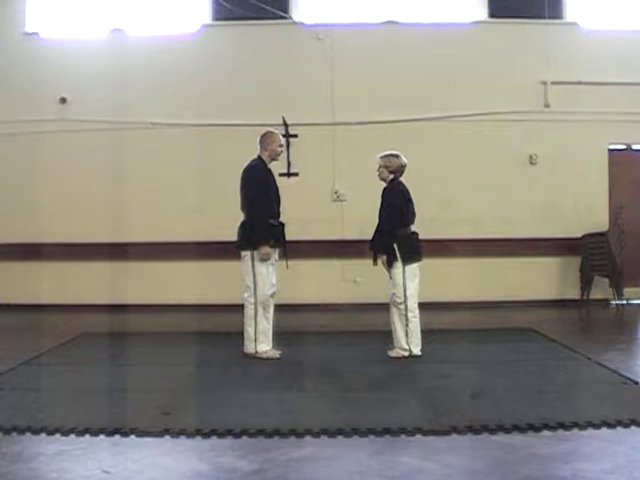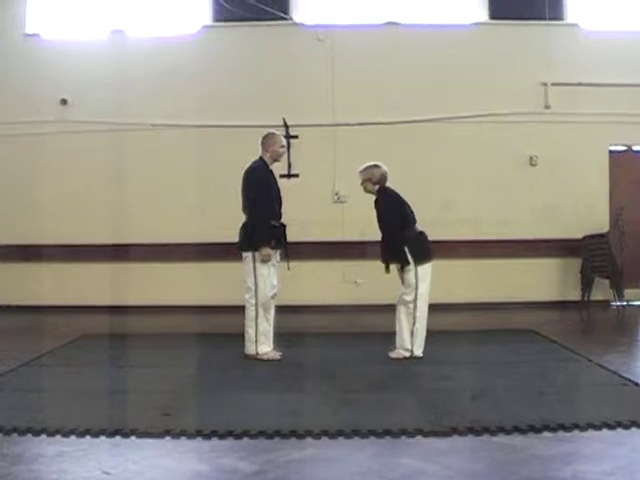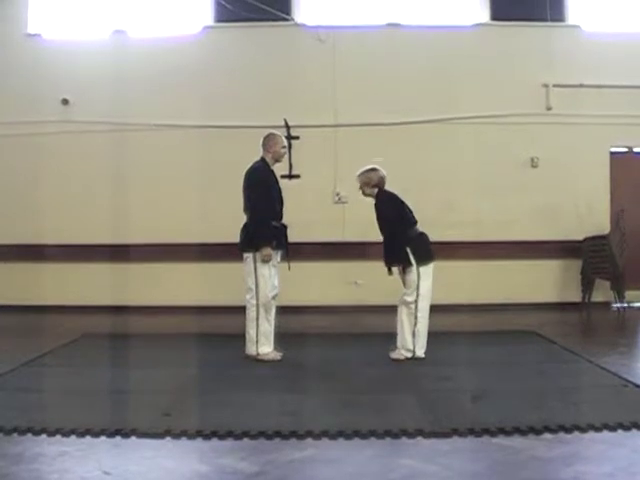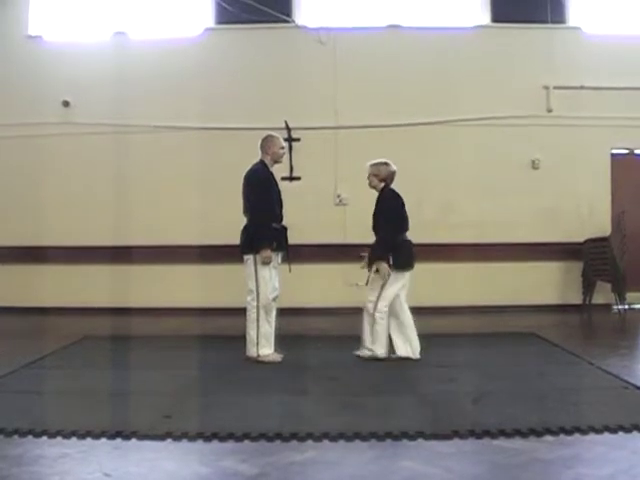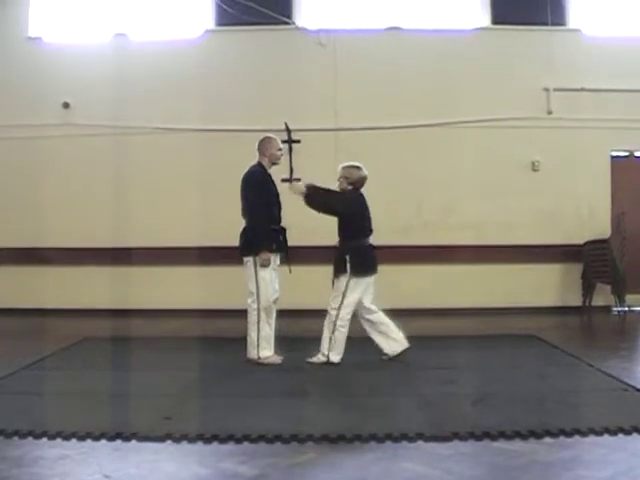
dt=0.4s
person 1, frame 1
left shoulder: (262, 170)
right shoulder: (255, 170)
right elbow: (254, 210)
right wrist: (262, 243)
left hip: (265, 241)
right hip: (257, 243)
left knee: (267, 292)
right knee: (258, 293)
left ankle: (262, 343)
right ankle: (256, 346)
person 1, frame 2
left shoulder: (264, 172)
right shoulder: (257, 172)
right elbow: (255, 212)
right wrist: (263, 244)
left hip: (266, 241)
right hip: (258, 243)
left knee: (267, 293)
right knee: (259, 294)
left ankle: (263, 344)
right ankle: (256, 347)
person 1, frame 3
left shoulder: (265, 172)
right shoulder: (258, 172)
right elbow: (256, 212)
right wrist: (264, 244)
left hip: (267, 242)
right hip: (259, 244)
left knee: (268, 294)
right knee: (260, 295)
left ankle: (263, 345)
right ankle: (257, 348)
person 1, frame 4
left shoulder: (264, 174)
right shoulder: (257, 174)
right elbow: (256, 214)
right wrist: (264, 246)
left hip: (268, 244)
right hip: (259, 246)
left knee: (269, 296)
right knee: (260, 297)
left ankle: (264, 347)
right ankle: (258, 350)
person 1, frame 5
left shoulder: (262, 176)
right shoulder: (255, 176)
right elbow: (254, 217)
right wrist: (262, 249)
left hip: (267, 246)
right hip: (258, 248)
left knee: (269, 298)
right knee: (261, 300)
left ankle: (264, 349)
right ankle: (259, 352)
person 2, frame 1
left shoulder: (393, 191)
right shoulder: (398, 189)
left elbow: (388, 224)
left wrist: (382, 250)
right wrist: (385, 250)
left hip: (402, 252)
right hip: (404, 250)
left knee: (404, 300)
right knee: (399, 299)
left ankle: (410, 347)
right ankle: (405, 345)
person 2, frame 2
left shoulder: (385, 199)
right shoulder: (387, 196)
left elbow: (391, 231)
left wrist: (393, 259)
right wrist: (394, 258)
left hip: (414, 254)
right hip: (414, 252)
left knee: (413, 300)
right knee: (408, 299)
left ankle: (412, 348)
right ankle: (407, 346)
person 2, frame 3
left shoulder: (385, 201)
right shoulder: (386, 199)
left elbow: (393, 234)
left wrist: (395, 262)
right wrist: (397, 261)
left hip: (416, 256)
right hip: (416, 253)
left knee: (415, 302)
right knee: (409, 301)
left ankle: (414, 349)
right ankle: (407, 347)
person 2, frame 4
left shoulder: (388, 197)
right shoulder: (389, 196)
left elbow: (387, 232)
left wrist: (381, 259)
right wrist: (375, 256)
left hip: (395, 259)
right hip: (400, 257)
left knee: (375, 303)
right knee: (396, 305)
left ankle: (375, 348)
right ankle: (408, 350)
person 2, frame 5
left shoulder: (352, 200)
right shoulder: (353, 199)
left elbow: (330, 204)
right elbow: (330, 198)
left wrist: (307, 193)
right wrist: (308, 190)
left hip: (355, 262)
right hip: (362, 260)
left knee: (338, 310)
right knee: (366, 308)
left ankle: (329, 354)
right ankle: (396, 344)
